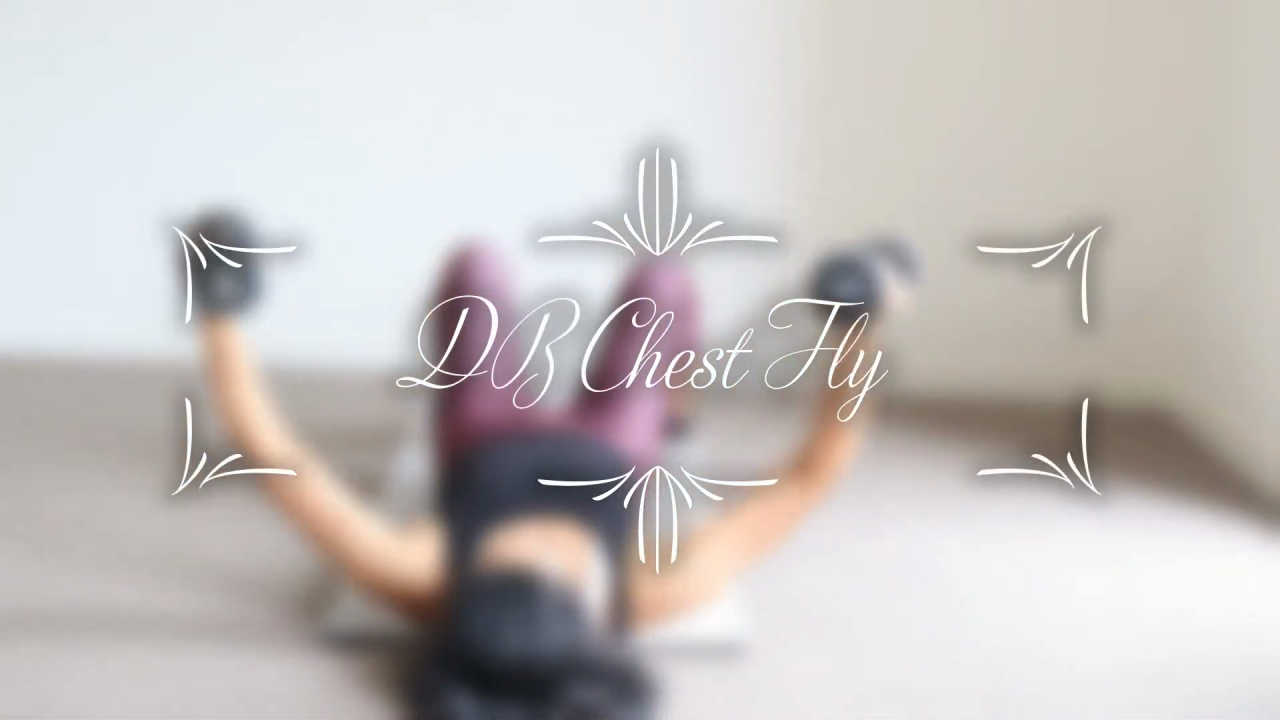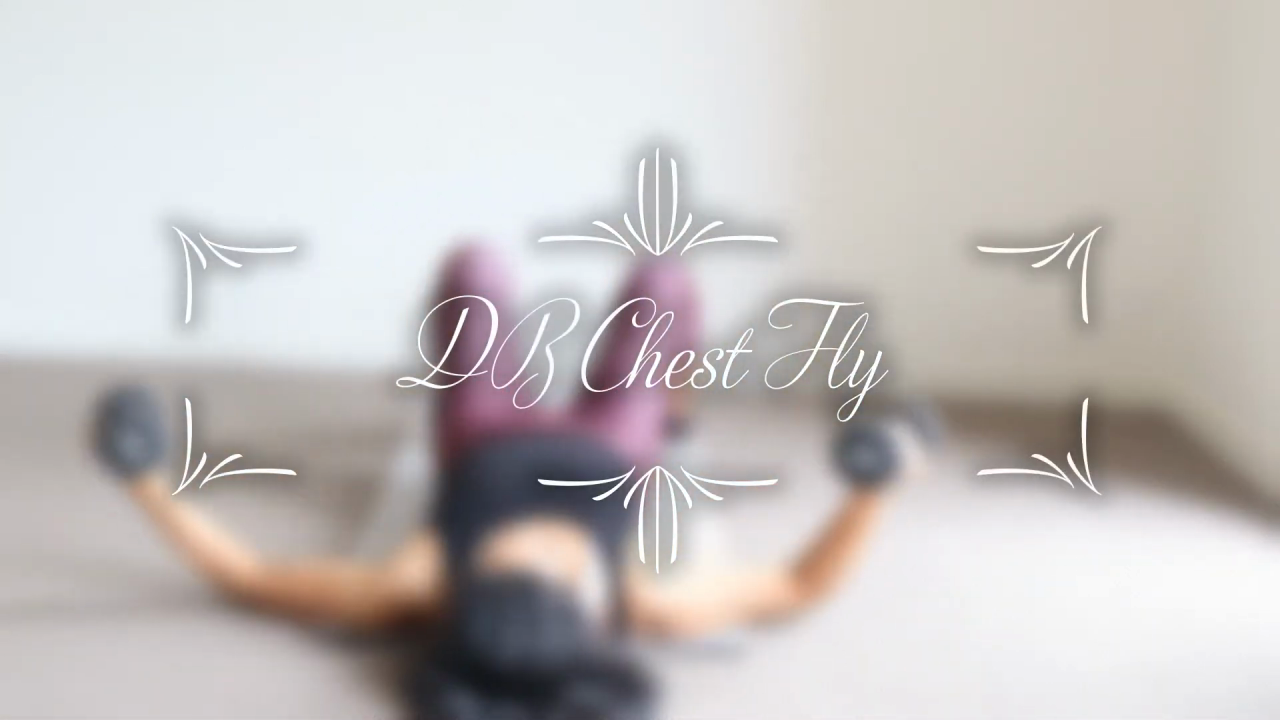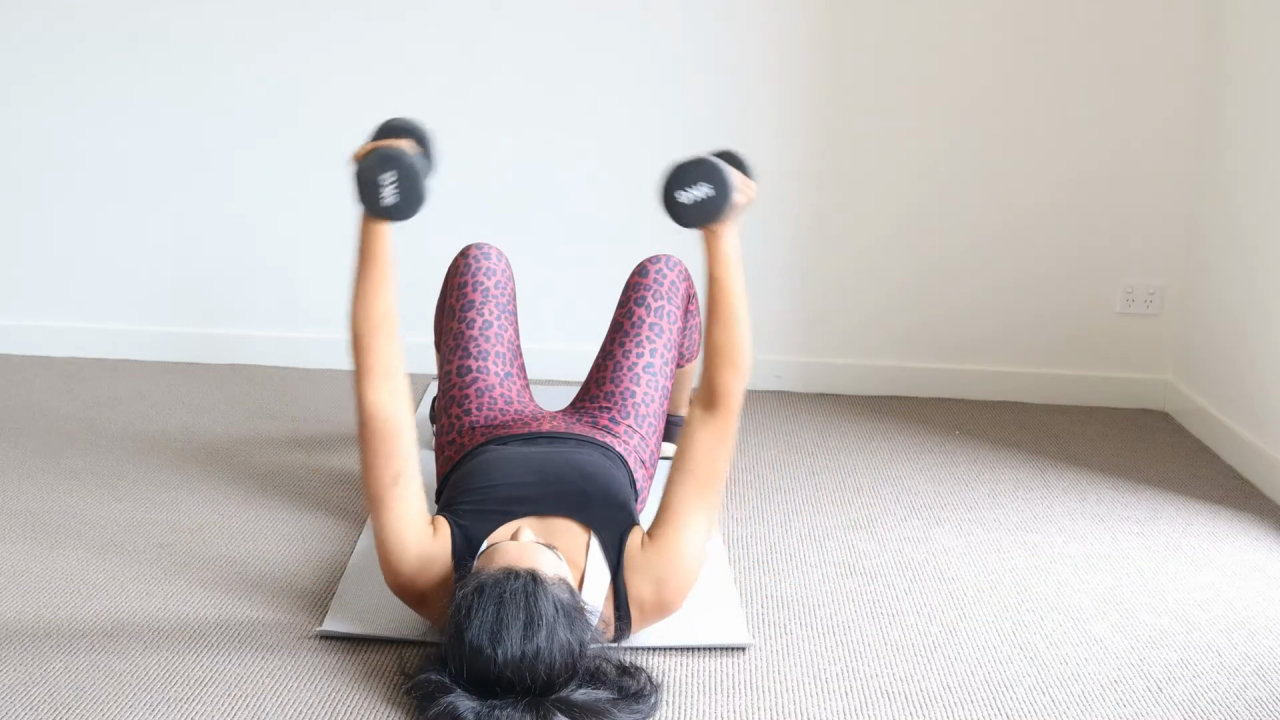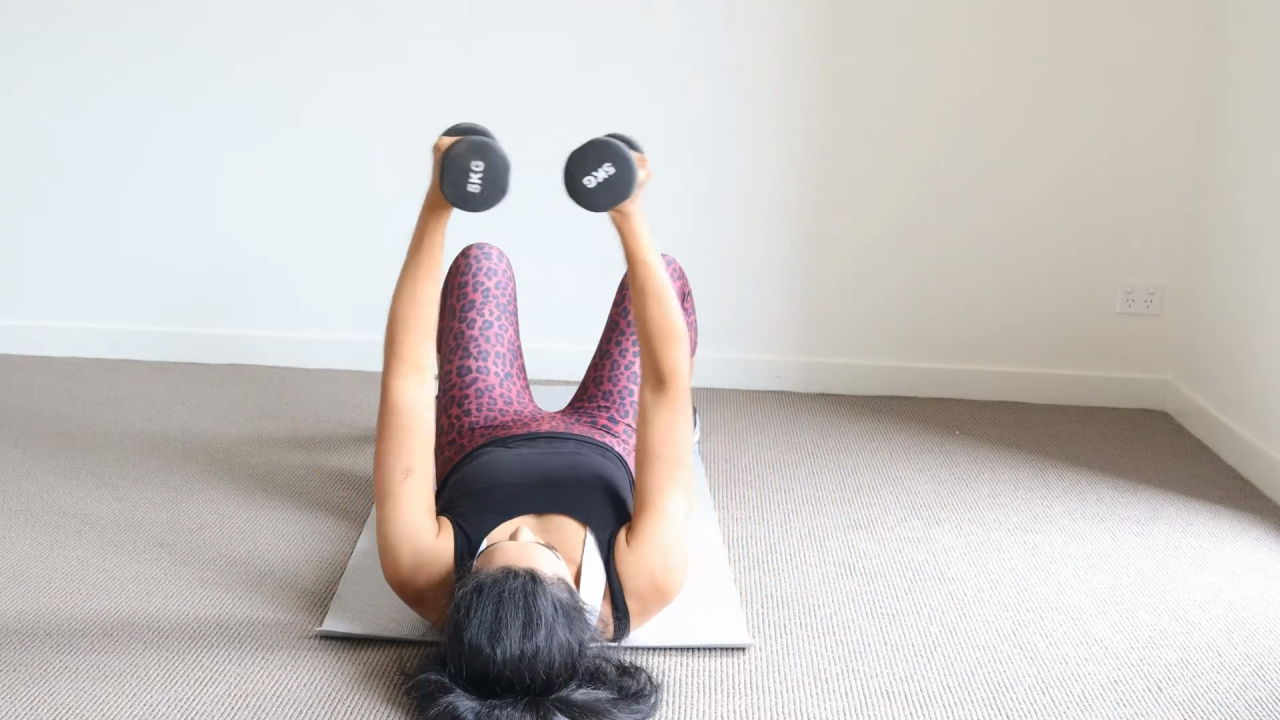
dt=0.7s
person 1, frame 1
left shoulder: (426, 579)
right shoulder: (645, 594)
left elbow: (278, 463)
right elbow: (805, 482)
left wrist: (220, 321)
right wrist: (858, 340)
left hip: (485, 448)
right hip: (609, 456)
left knee: (476, 264)
right knee: (663, 278)
right ankle: (668, 420)
person 1, frame 2
left shoulder: (424, 590)
right shoulder: (636, 604)
left elbow: (248, 573)
right elbow: (802, 584)
left wrist: (151, 489)
right wrist: (870, 490)
left hip: (489, 448)
right hip: (605, 450)
left knee: (474, 262)
right knee: (663, 277)
right ankle: (672, 418)
person 1, frame 3
left shoulder: (427, 577)
right shoulder: (647, 589)
left elbow: (378, 391)
right elbow: (720, 405)
left wrist: (376, 221)
right wrist: (721, 236)
left hip: (484, 449)
right hip: (606, 455)
left knee: (481, 261)
right knee: (663, 273)
right ankle: (672, 427)
person 1, frame 4
left shoulder: (427, 575)
right shoulder: (641, 582)
left elbow: (405, 383)
right elbow: (664, 385)
left wrist: (436, 209)
right wrist: (628, 217)
left hip: (482, 447)
right hip: (603, 450)
left knee: (481, 262)
right knee: (664, 273)
right ankle: (686, 426)
